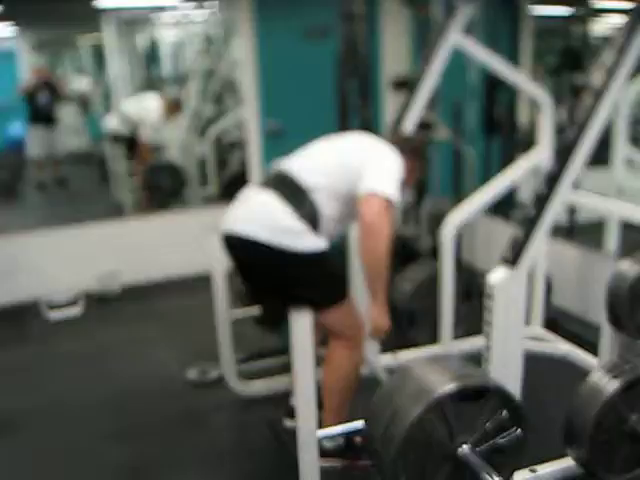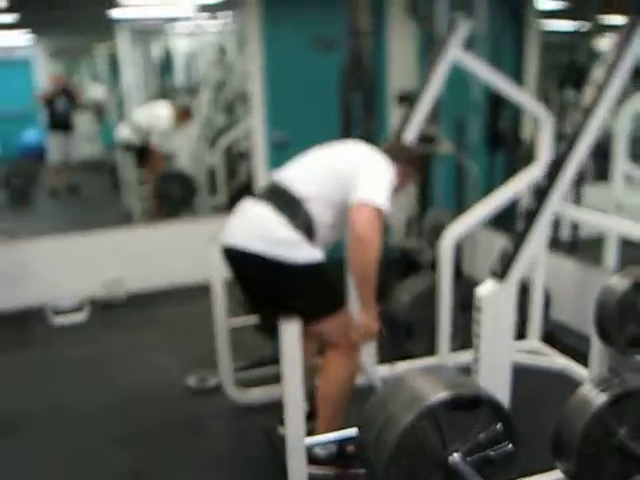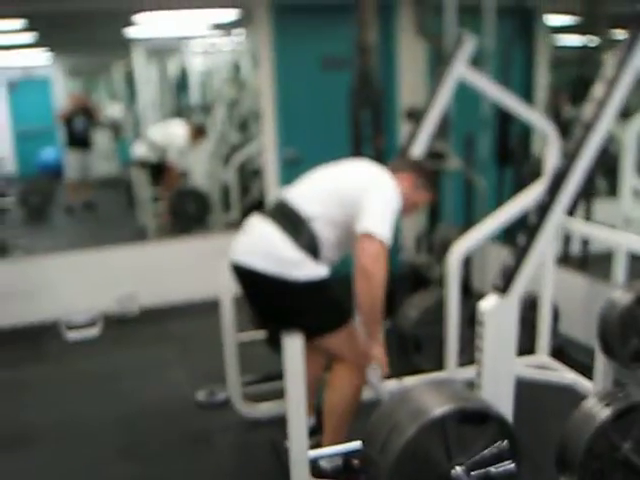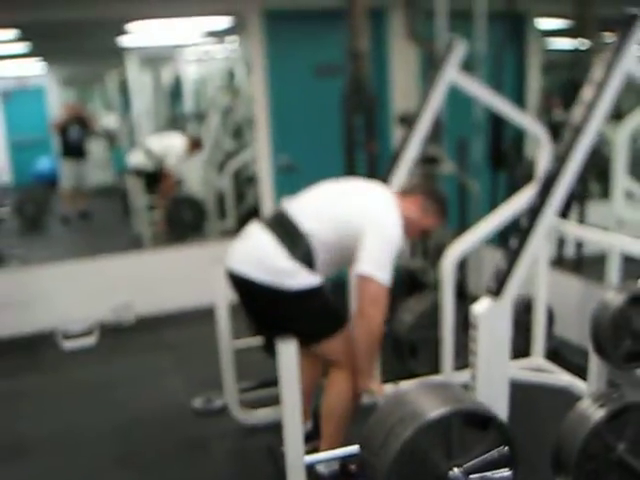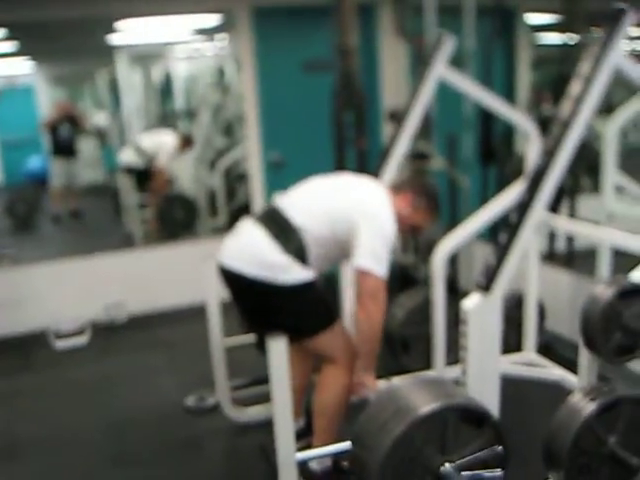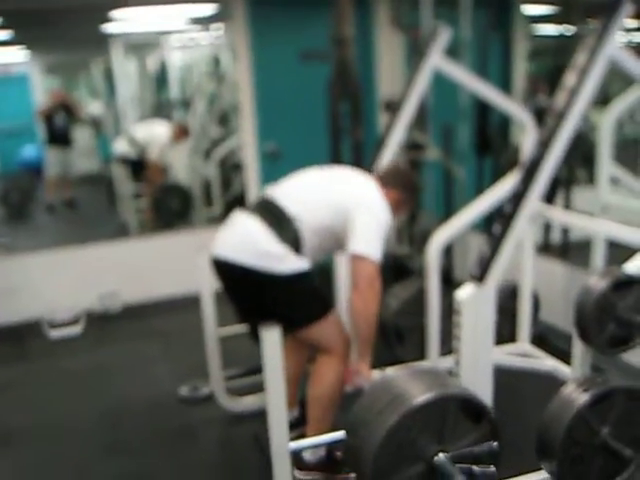
dt=0.3s
person 1, frame 1
left shoulder: (358, 147)
right shoulder: (388, 160)
right elbow: (375, 222)
right wrist: (379, 304)
left hip: (240, 224)
right hip: (281, 236)
right knee: (348, 334)
right ankle: (331, 441)
person 1, frame 2
left shoulder: (351, 155)
right shoulder: (379, 167)
right elbow: (364, 231)
right wrist: (368, 311)
left hip: (238, 236)
right hip: (278, 247)
left knee: (305, 325)
right knee: (343, 343)
right ankle: (324, 450)
person 1, frame 3
left shoulder: (362, 173)
right shoulder: (384, 190)
right elbow: (370, 266)
right wrist: (373, 340)
left hip: (247, 251)
right hip: (282, 264)
left knee: (315, 339)
right knee: (350, 356)
person 1, frame 4
left shoulder: (371, 194)
right shoulder: (386, 222)
right elbow: (369, 309)
right wrist: (367, 378)
left hip: (244, 256)
right hip: (276, 272)
left knee: (313, 344)
right knee: (346, 360)
person 1, frame 5
left shoulder: (361, 188)
right shoulder: (380, 215)
right elbow: (370, 300)
right wrist: (366, 373)
left hip: (236, 254)
right hip: (269, 268)
left knee: (303, 341)
right knee: (340, 356)
person 1, frame 6
left shoulder: (346, 180)
right shoulder: (373, 205)
right elbow: (365, 287)
right wrist: (363, 361)
left hip: (227, 247)
right hip: (264, 259)
left knee: (296, 333)
right knee: (333, 346)
left ankle: (286, 424)
